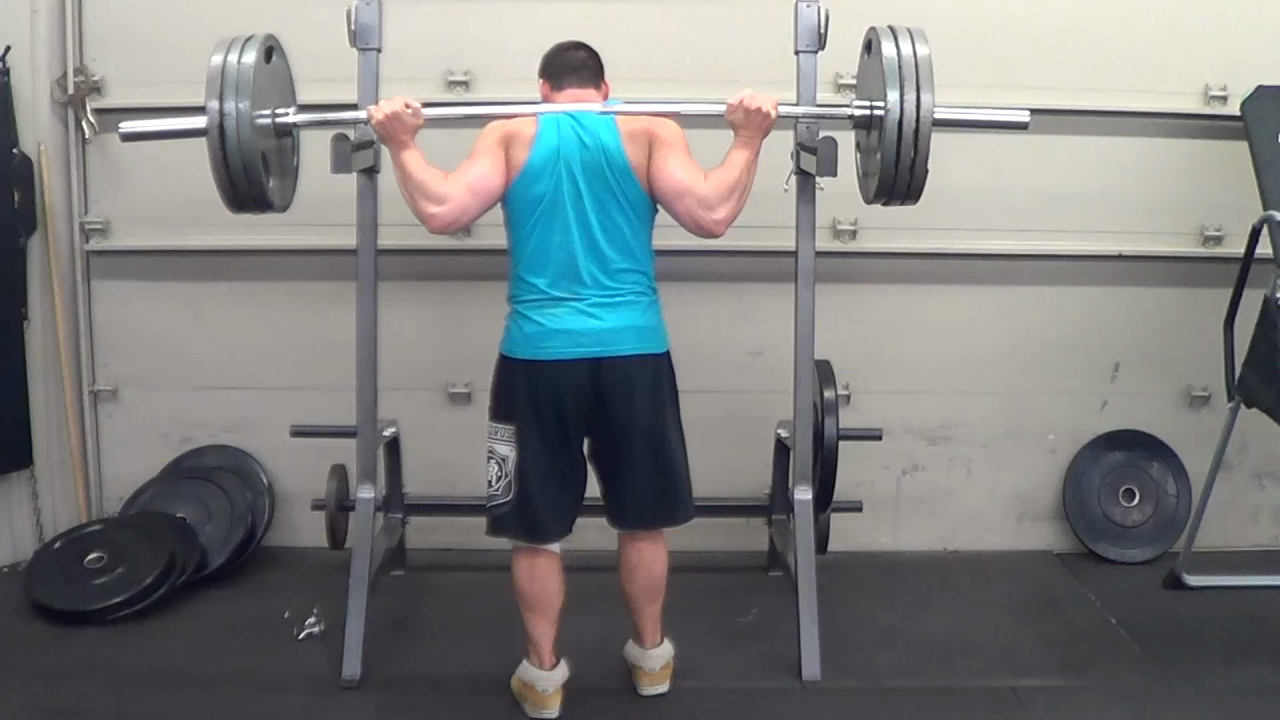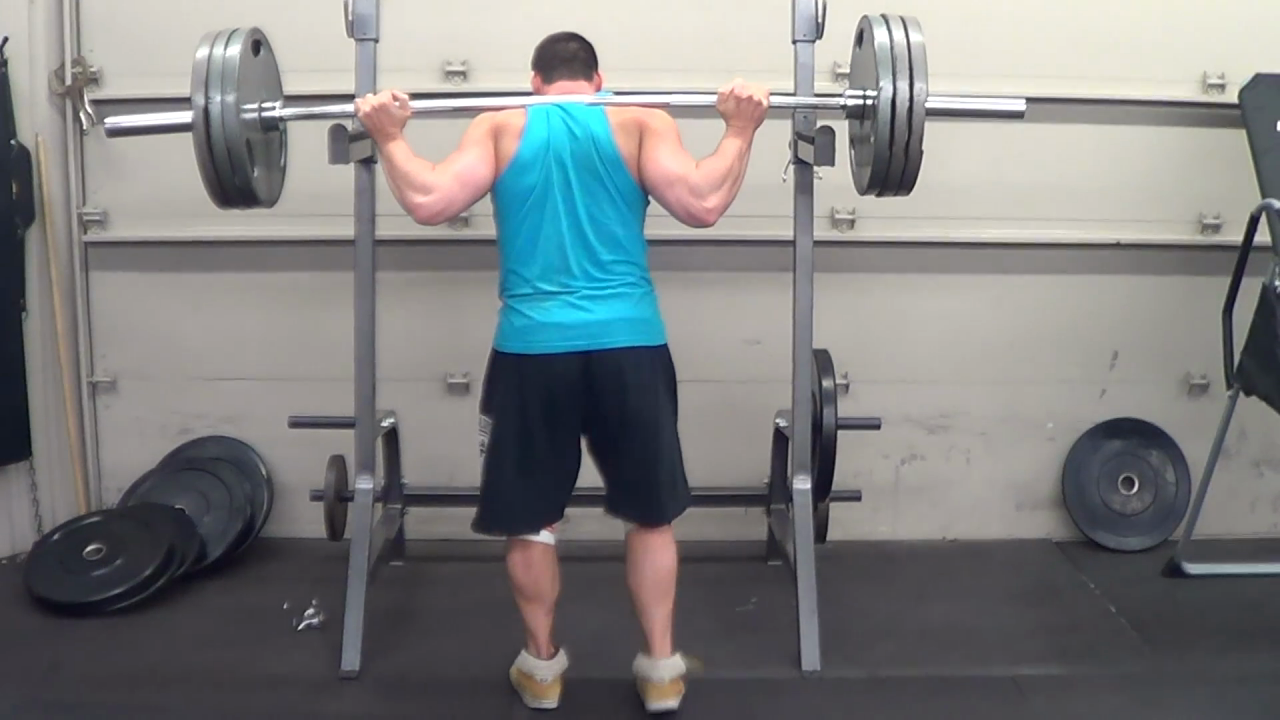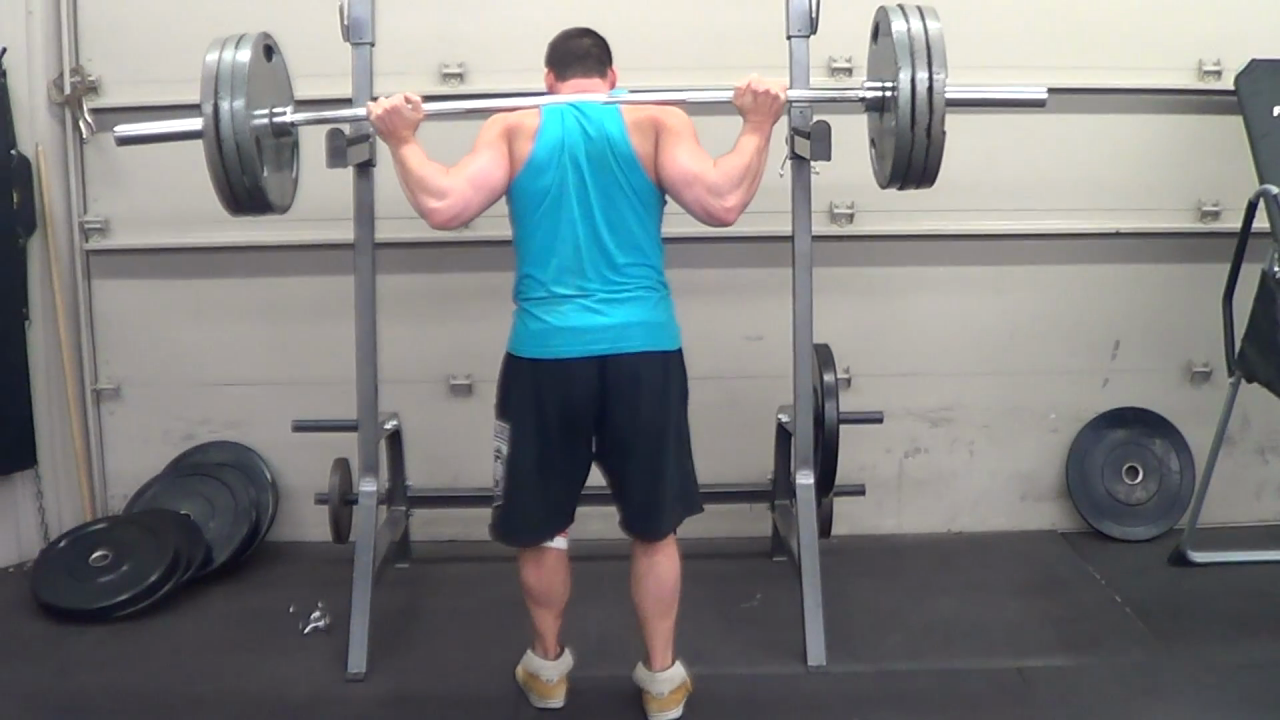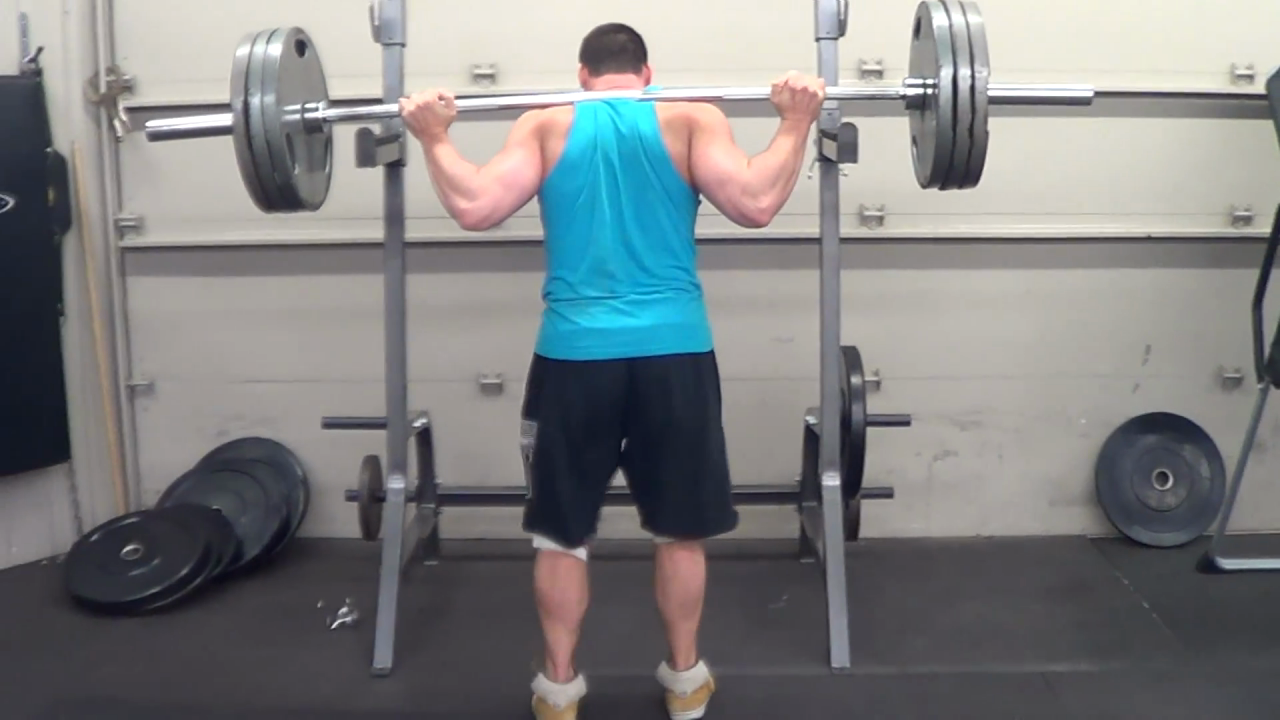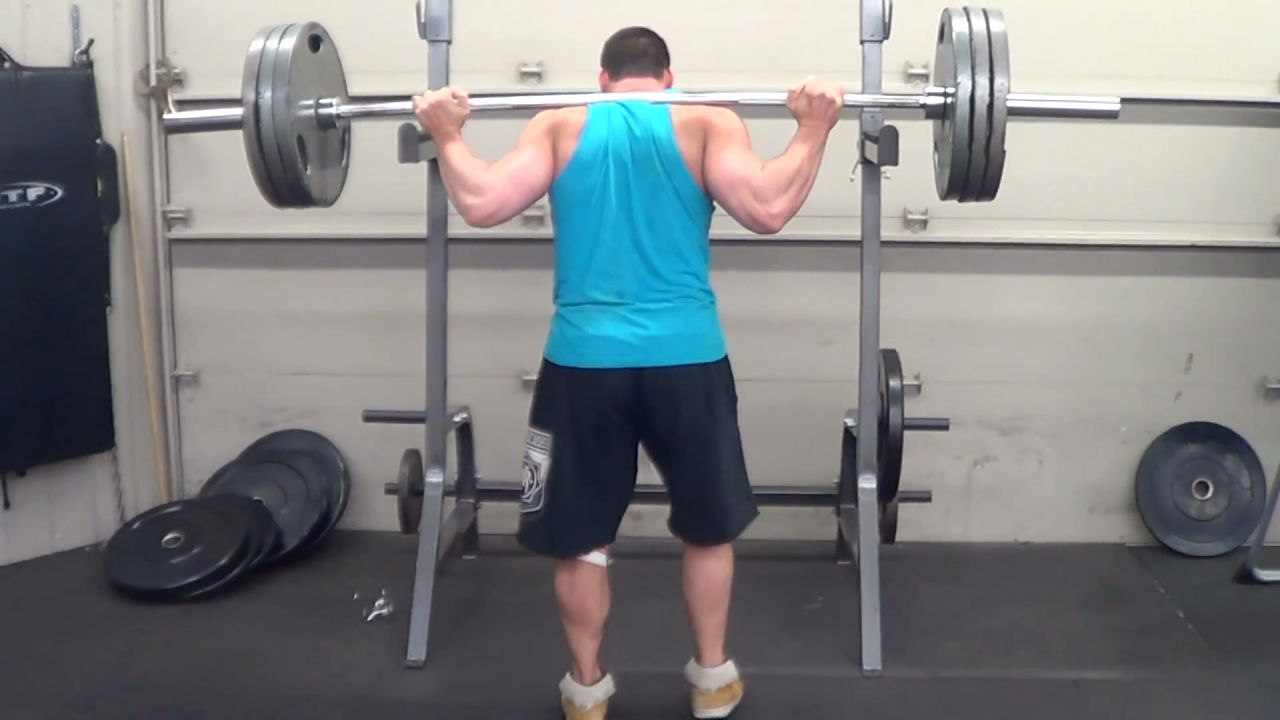
dt=0.4s
person 1, frame 1
left shoulder: (511, 134)
right shoulder: (649, 131)
left elbow: (442, 212)
right elbow: (711, 215)
left wrist: (401, 144)
right wrist: (748, 141)
left hip: (537, 355)
right hip: (633, 351)
left knee: (535, 528)
right knee: (643, 520)
right ankle: (651, 656)
person 1, frame 2
left shoulder: (499, 125)
right shoulder: (641, 122)
left elbow: (428, 202)
right elbow: (704, 205)
left wrist: (388, 136)
right wrist: (740, 131)
left hip: (531, 348)
right hip: (630, 345)
left knee: (529, 520)
right knee: (650, 515)
left ankle: (542, 665)
person 1, frame 3
left shoulder: (513, 127)
right shoulder: (656, 120)
left elbow: (444, 208)
right elbow: (722, 203)
left wrist: (401, 140)
right wrist: (757, 125)
left hip: (544, 352)
right hip: (644, 349)
left knee: (538, 526)
right knee: (654, 527)
person 1, frame 4
left shoulder: (546, 125)
right shoulder: (690, 118)
left elbow: (474, 208)
right elbow: (755, 204)
left wrist: (433, 137)
right wrist: (796, 123)
left hip: (573, 355)
right hip: (674, 351)
left knee: (561, 533)
right knee: (681, 531)
person 1, frame 5
left shoulder: (560, 125)
right shoulder: (706, 122)
left elbow: (481, 204)
right elbow: (766, 209)
left wrist: (447, 134)
right wrist: (813, 130)
left hip: (584, 359)
right hip: (687, 356)
left knee: (580, 538)
right knee: (712, 528)
